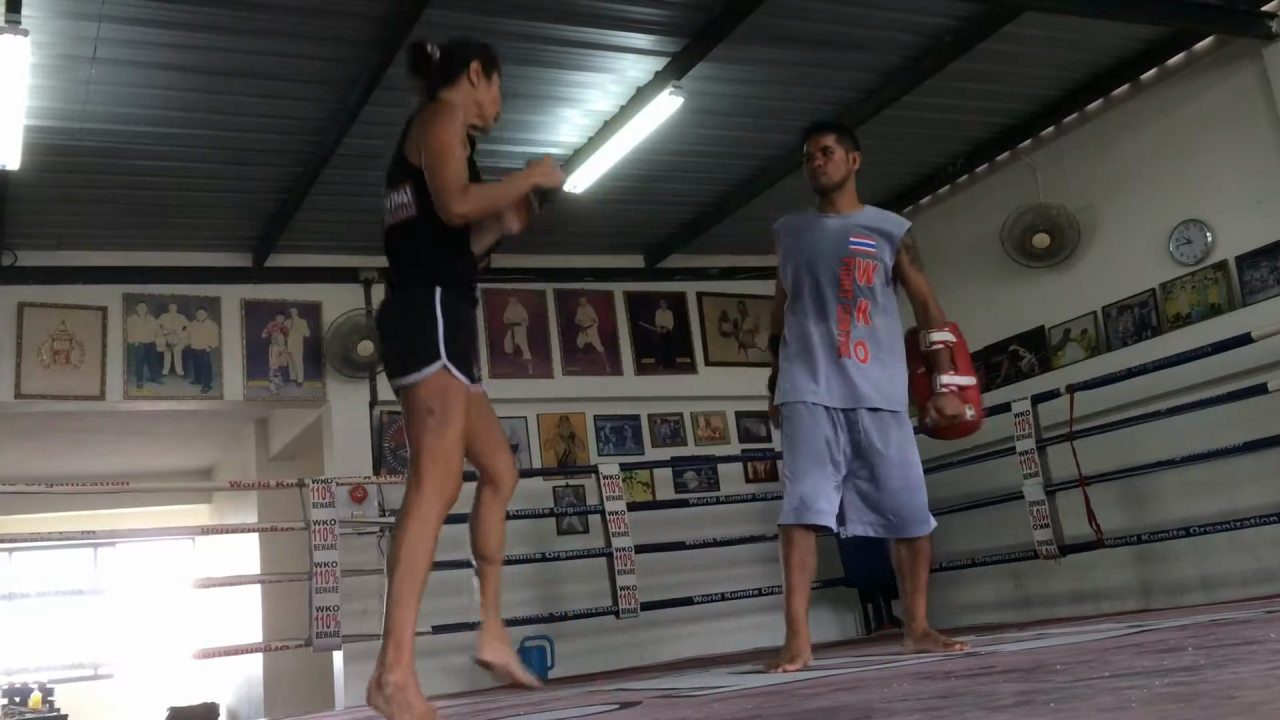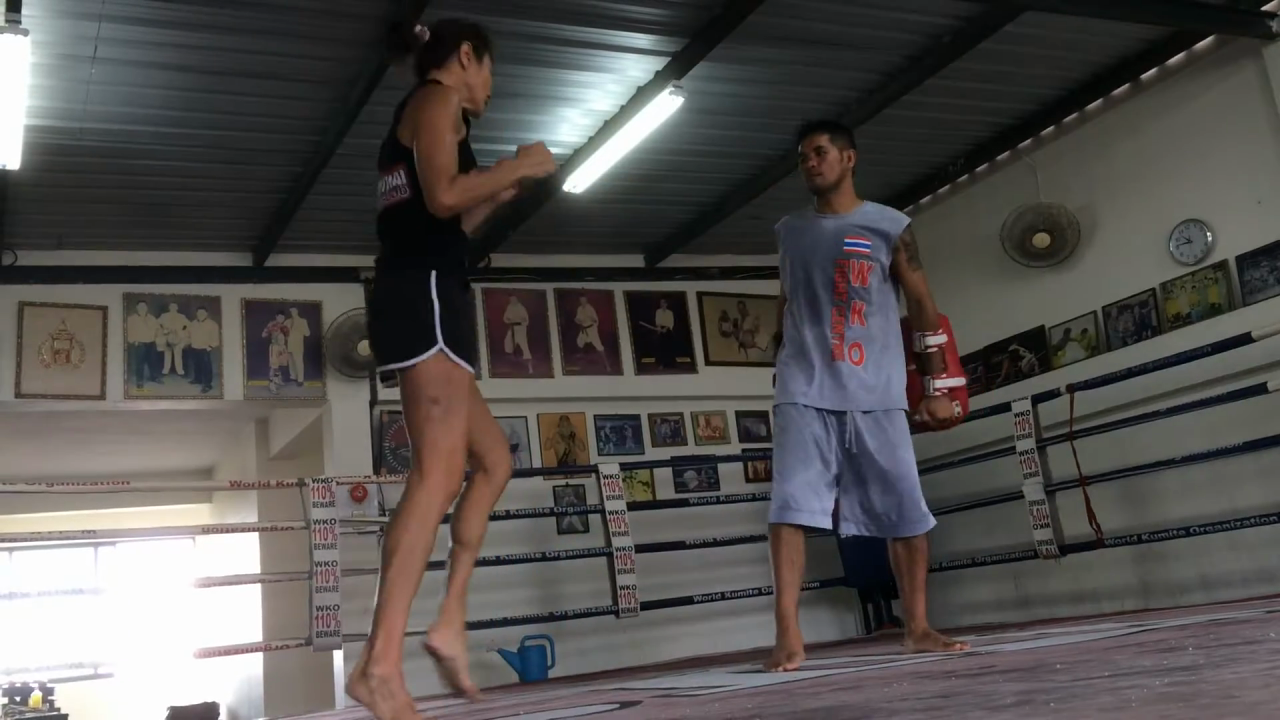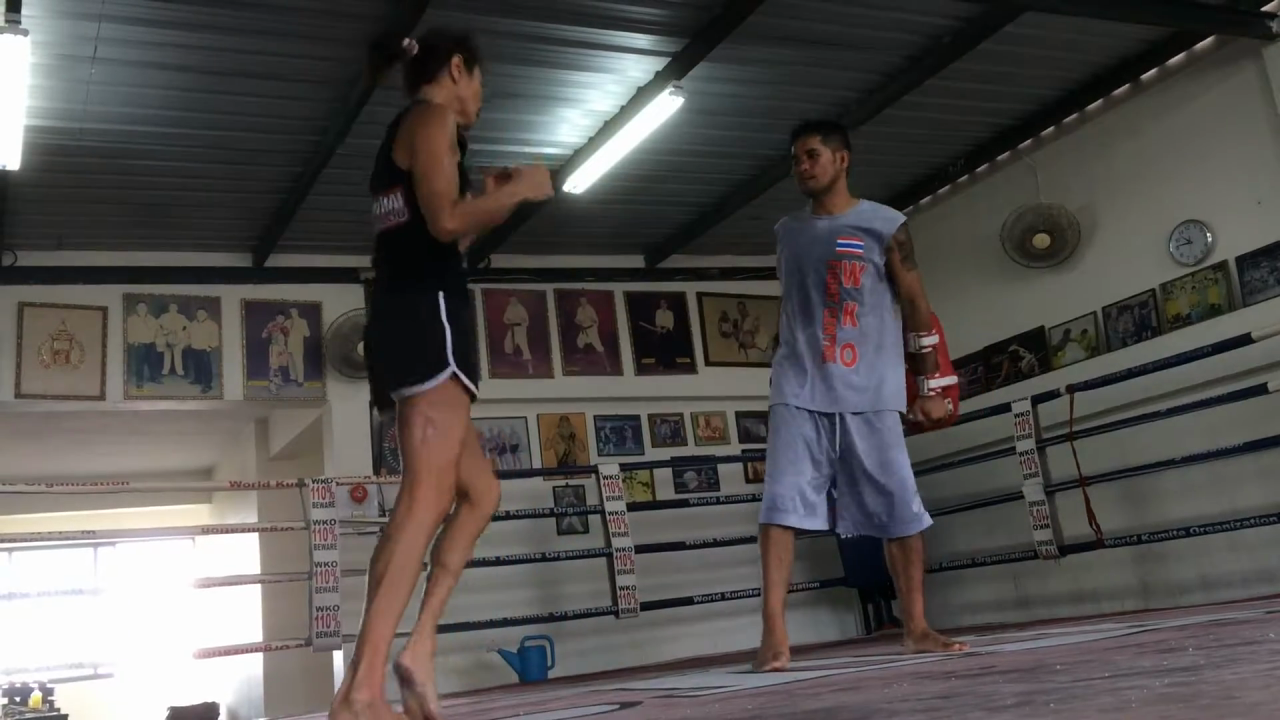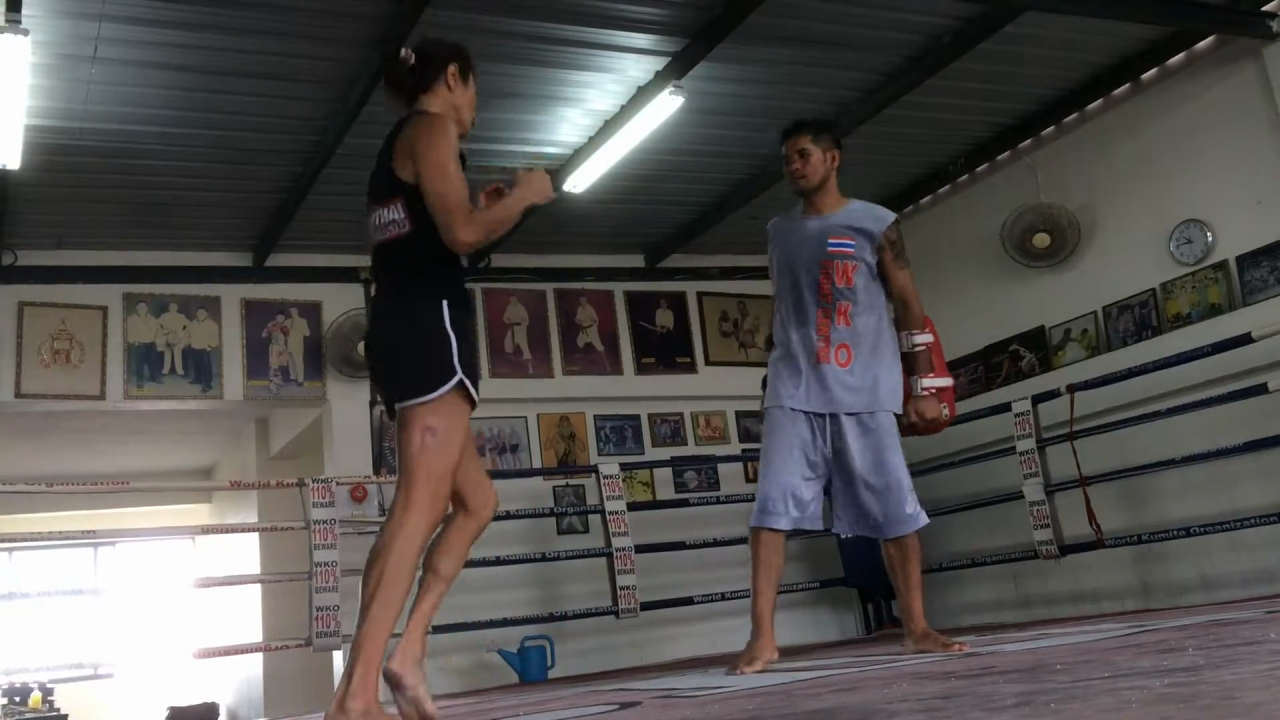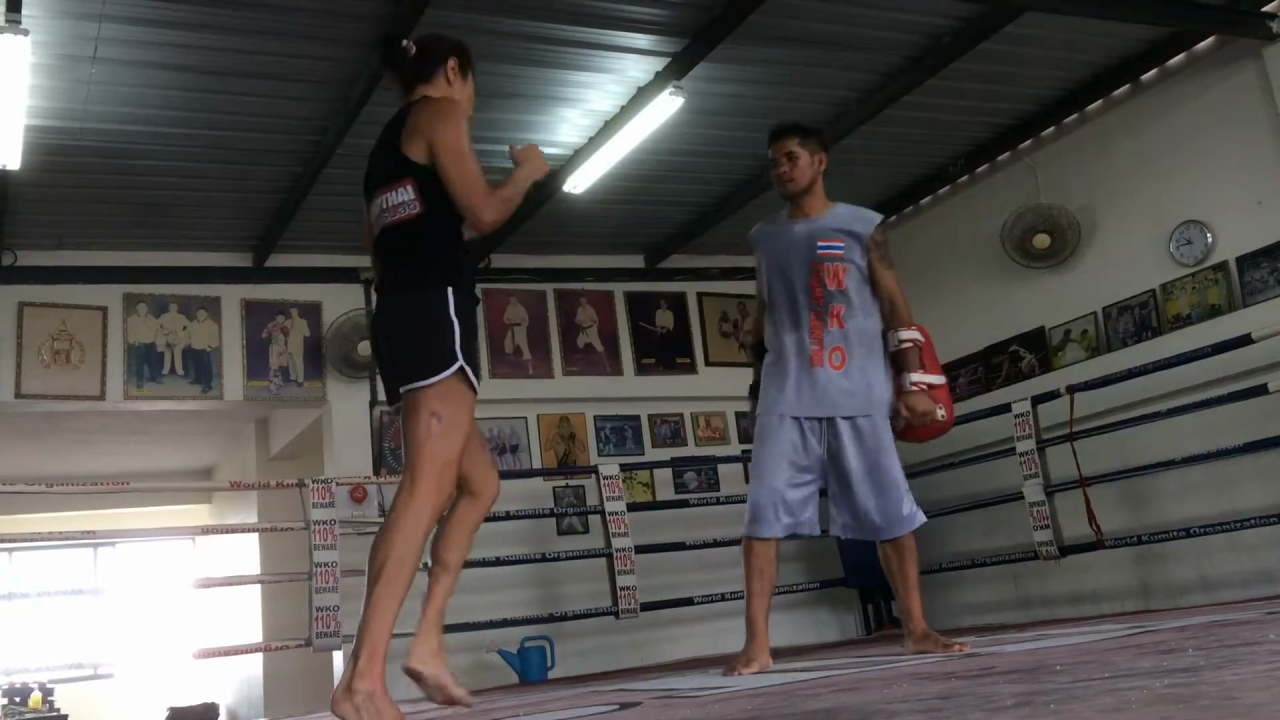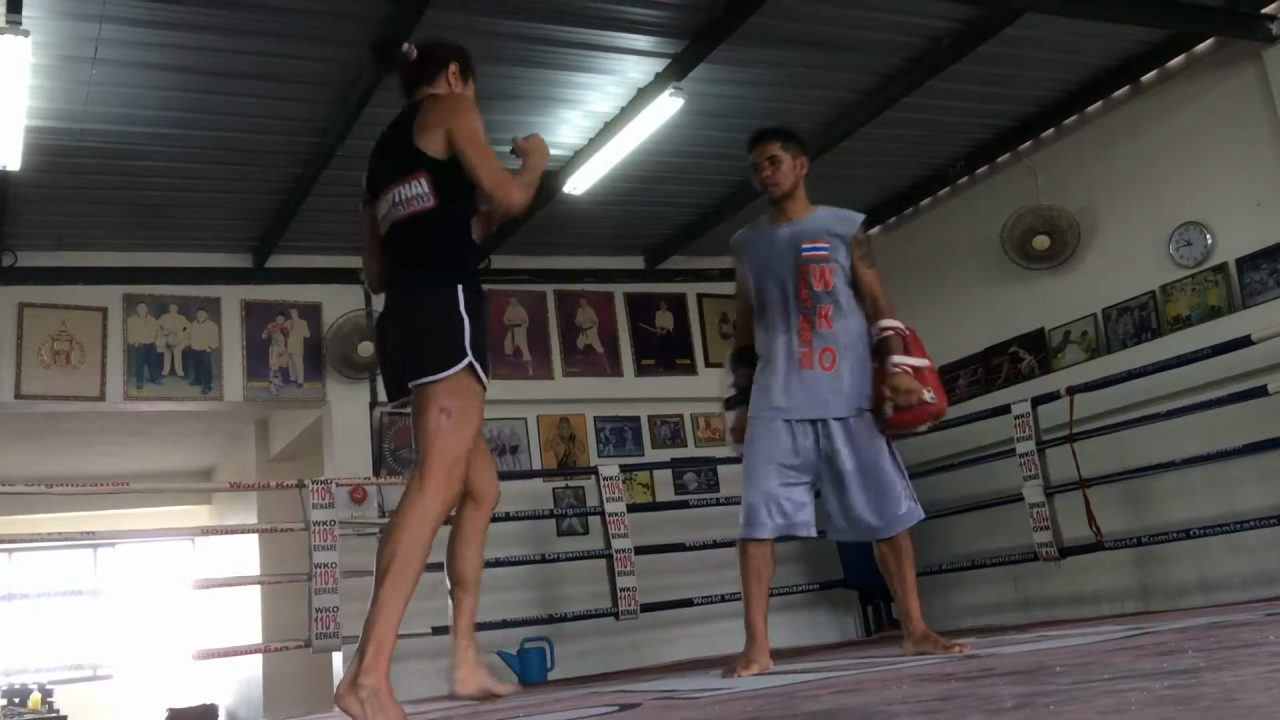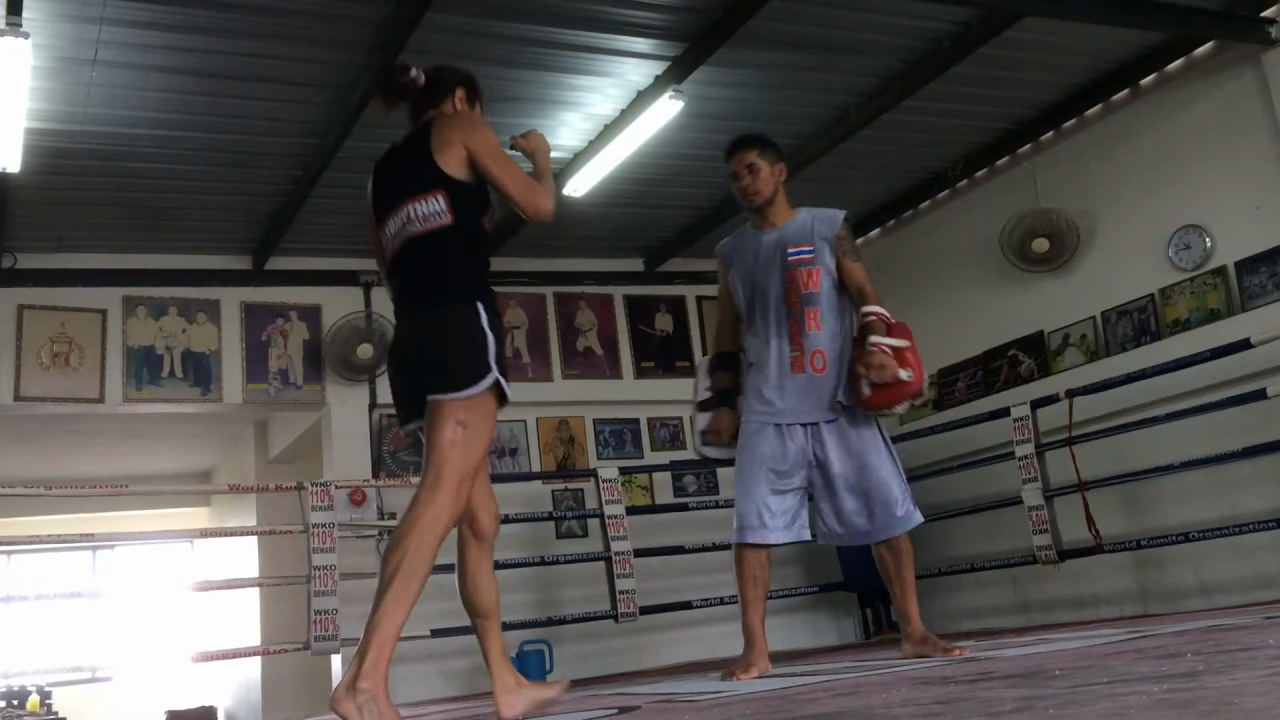
dt=0.1s
person 1, frame 1
left shoulder: (421, 143)
right shoulder: (442, 115)
right elbow: (456, 204)
left wrist: (501, 227)
right wrist: (531, 178)
left hip: (425, 320)
right hip: (429, 316)
left knee: (500, 469)
right knee: (435, 483)
left ankle: (493, 634)
person 1, frame 2
left shoulder: (412, 124)
right shoulder: (436, 98)
right elbow: (442, 196)
left wrist: (492, 197)
right wrist: (520, 165)
left hip: (414, 308)
right hip: (425, 303)
left knee: (492, 460)
right knee: (439, 473)
left ankle: (449, 624)
right ankle: (379, 663)
person 1, frame 3
left shoulder: (400, 141)
right shoulder: (431, 119)
right elbow: (444, 222)
left wrist: (486, 204)
right wrist: (522, 190)
left hip: (399, 329)
right hip: (426, 321)
left knee: (480, 495)
right knee: (426, 499)
left ankle: (419, 644)
person 1, frame 4
left shoulder: (394, 154)
right shoulder: (430, 129)
right elbow: (461, 234)
left wrist: (482, 213)
right wrist: (526, 195)
left hip: (399, 335)
right hip: (430, 329)
left knee: (476, 500)
right knee: (421, 504)
left ankle: (408, 649)
person 1, frame 5
left shoulder: (385, 151)
right shoulder: (439, 112)
right elbow: (483, 210)
left wrist: (453, 223)
right wrist: (528, 168)
left hip: (398, 322)
right hip: (437, 314)
left knee: (479, 483)
right knee: (428, 489)
left ankle: (427, 643)
person 1, frame 6
left shoulder: (382, 151)
right shoulder: (449, 109)
right elbow: (510, 197)
right wrist: (535, 158)
left hip: (403, 321)
right hip: (445, 311)
left knee: (480, 489)
right knee: (437, 487)
left ankle: (466, 661)
person 1, frame 7
left shoulder: (382, 172)
right shoulder: (459, 130)
right elbow: (541, 208)
right wrist: (540, 157)
left hip: (410, 345)
right hip: (461, 327)
left knee: (480, 518)
right knee: (442, 499)
person 2, frame 1
left shoulder: (891, 230)
right shoulder: (789, 231)
left elbow: (926, 307)
left wrist: (945, 385)
right wrist: (775, 384)
left hip: (879, 393)
right hip: (808, 390)
left knee: (908, 509)
right knee: (803, 502)
left ankle: (918, 627)
right ankle: (797, 637)
person 2, frame 2
left shoulder: (890, 226)
right shoulder: (790, 231)
left elbow: (923, 307)
left wrist: (937, 386)
right wrist: (787, 375)
left hip: (876, 393)
right hip: (805, 391)
left knee: (906, 508)
right knee: (792, 501)
left ankle: (918, 627)
right ankle: (788, 636)
person 2, frame 3
left shoulder: (885, 226)
right shoulder: (787, 232)
left elbow: (917, 308)
left wrist: (929, 386)
left hip: (871, 394)
right hip: (798, 393)
left knee: (899, 509)
right knee: (781, 503)
left ankle: (917, 628)
right ankle: (775, 636)
person 2, frame 4
left shoulder: (877, 224)
right shoulder: (779, 232)
left elbow: (909, 307)
left wrist: (922, 385)
right wrist: (776, 376)
left hip: (865, 395)
right hip: (794, 395)
left knee: (894, 509)
right knee: (773, 506)
left ankle: (916, 627)
right ankle: (762, 638)
person 2, frame 5
left shoulder: (862, 226)
right shoulder: (764, 237)
left elbow: (894, 306)
left wrist: (914, 382)
right wrist: (758, 391)
left hip: (860, 397)
right hip: (785, 401)
left knee: (891, 510)
right knee: (764, 512)
left ankle: (916, 627)
right ankle: (757, 641)
person 2, frame 6
left shoulder: (845, 227)
right shoulder: (746, 243)
left elbow: (877, 304)
left wrist: (897, 366)
right wrist: (740, 400)
left hip: (849, 399)
right hip: (776, 404)
left knee: (887, 511)
right knee: (759, 514)
left ankle: (915, 628)
right ankle: (756, 644)
person 2, frame 7
left shoulder: (829, 227)
right shoulder: (731, 251)
left elbow: (864, 295)
right elbow: (728, 336)
left wrist: (876, 346)
right wrist: (721, 403)
left hip: (840, 400)
right hip: (769, 407)
left knee: (887, 512)
right knee: (754, 521)
left ankle: (914, 631)
right ankle: (756, 647)
